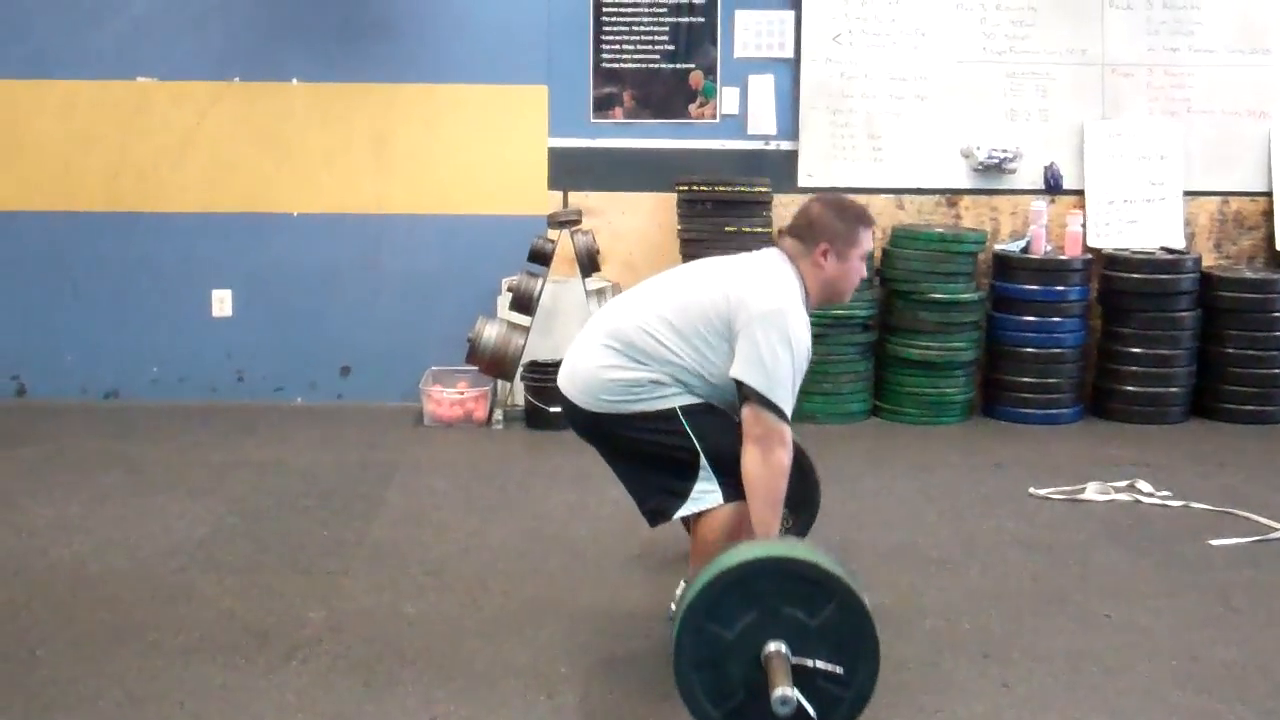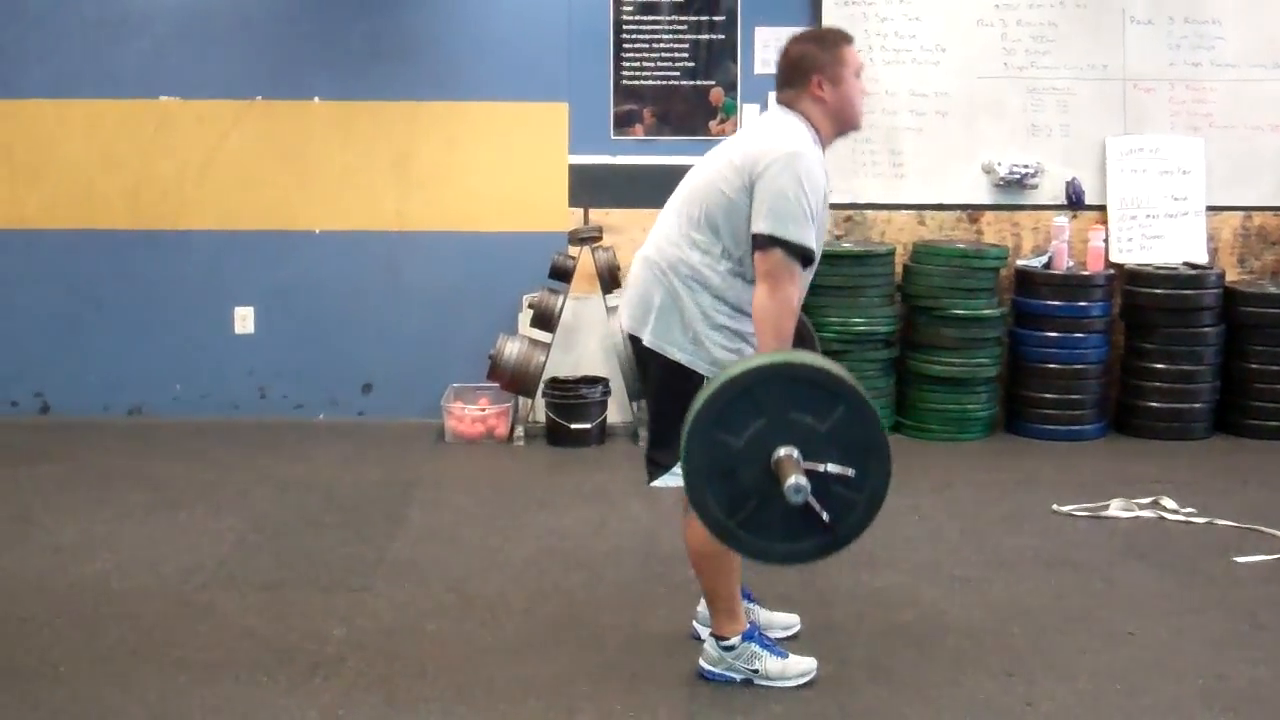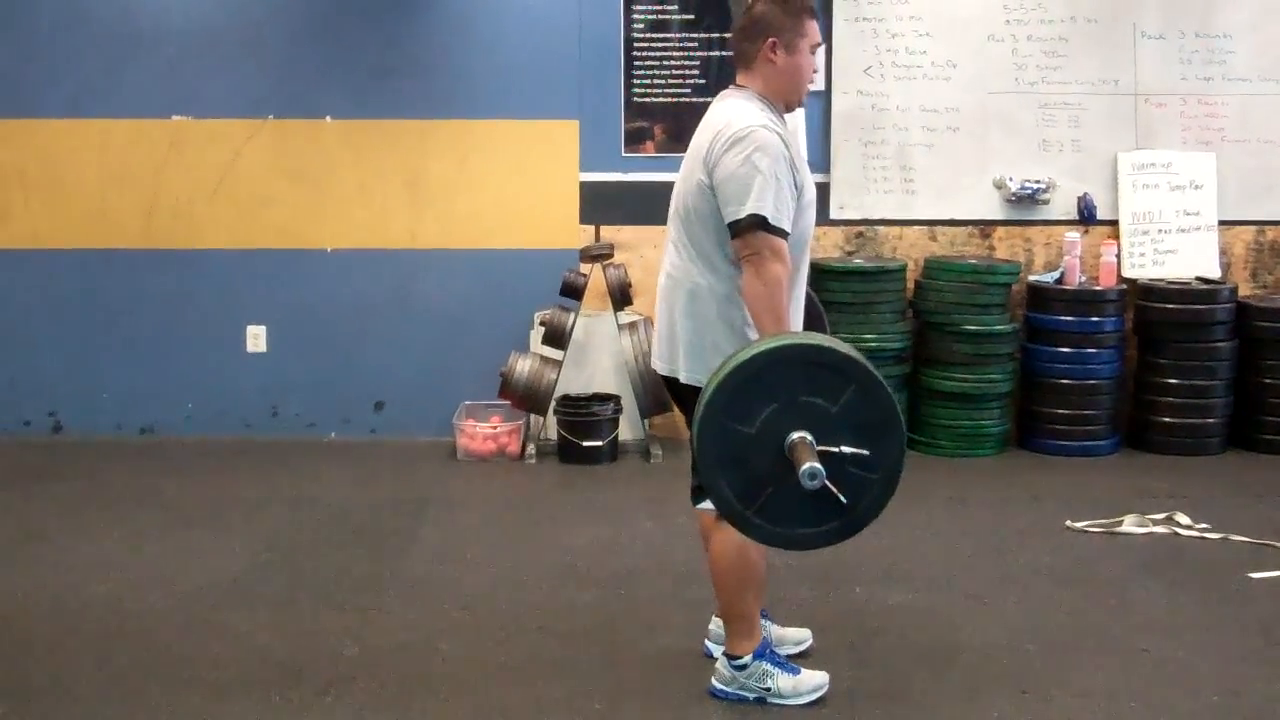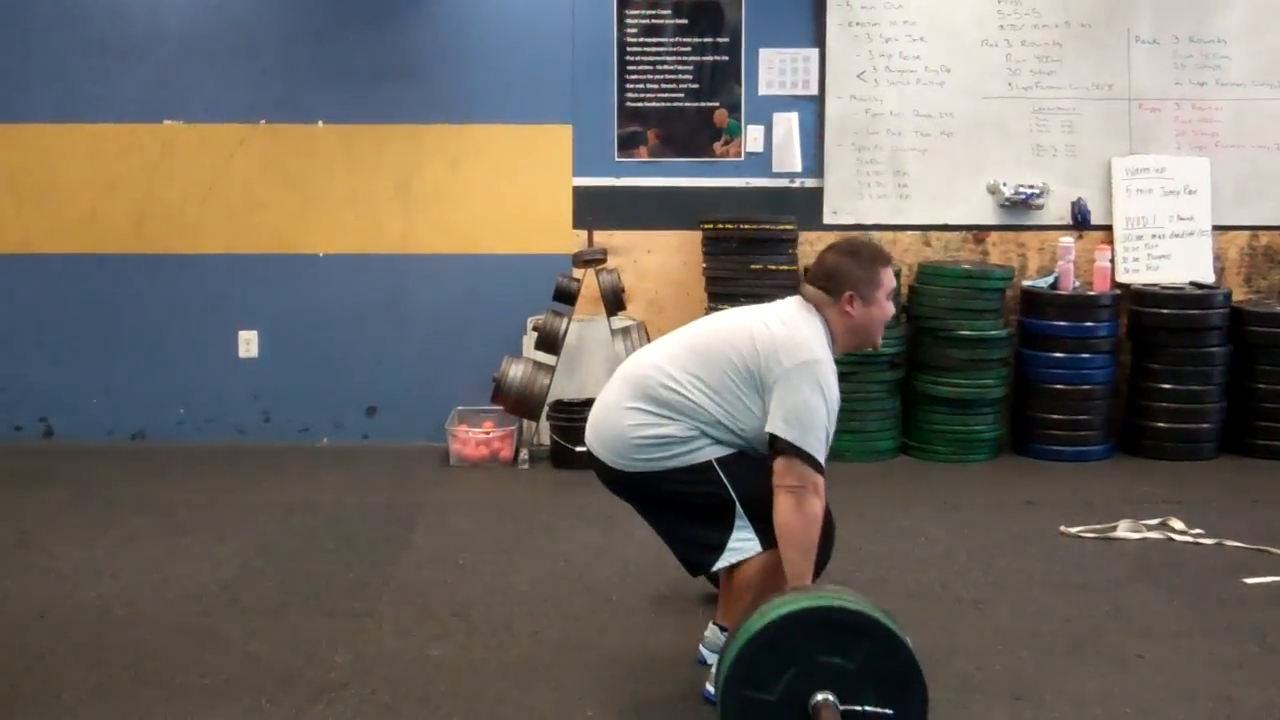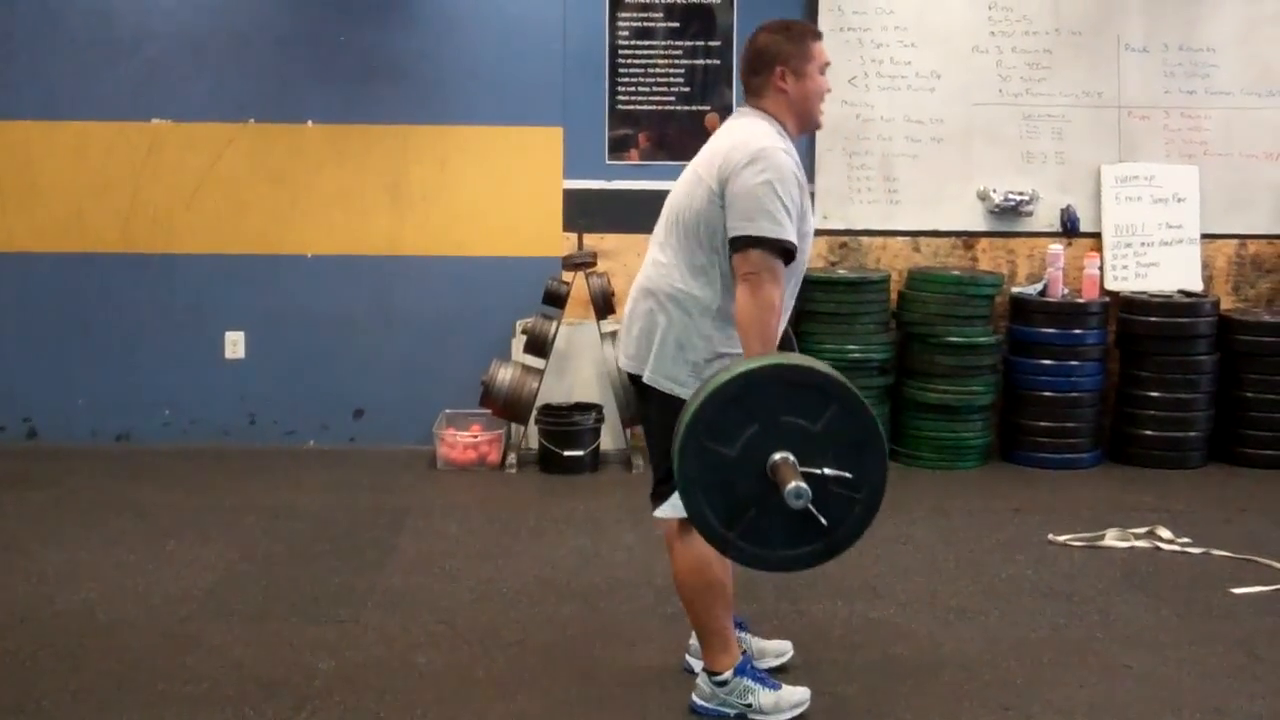
dt=0.7s
person 1, frame 1
left shoulder: (767, 274)
right shoulder: (778, 309)
right elbow: (767, 444)
left hip: (605, 371)
right hip: (615, 387)
left knee: (722, 470)
right knee: (736, 488)
person 1, frame 2
left shoulder: (779, 138)
right shoulder: (795, 159)
right elbow: (776, 279)
left hip: (693, 312)
right hip: (690, 323)
left ankle: (725, 604)
right ankle: (729, 643)
person 1, frame 3
left shoulder: (738, 118)
right shoulder: (753, 133)
right elbow: (761, 259)
left hip: (711, 338)
right hip: (724, 346)
left ankle: (735, 621)
right ankle: (743, 662)
person 1, frame 4
left shoulder: (791, 324)
right shoulder: (807, 358)
right elbow: (799, 492)
left hip: (634, 425)
right hip: (646, 442)
left knee: (773, 510)
right knee: (775, 529)
left ankle: (728, 633)
person 1, frame 5
left shoulder: (749, 140)
right shoulder: (767, 157)
right elbow: (758, 281)
left hip: (680, 341)
right hip: (691, 353)
left ankle: (718, 635)
